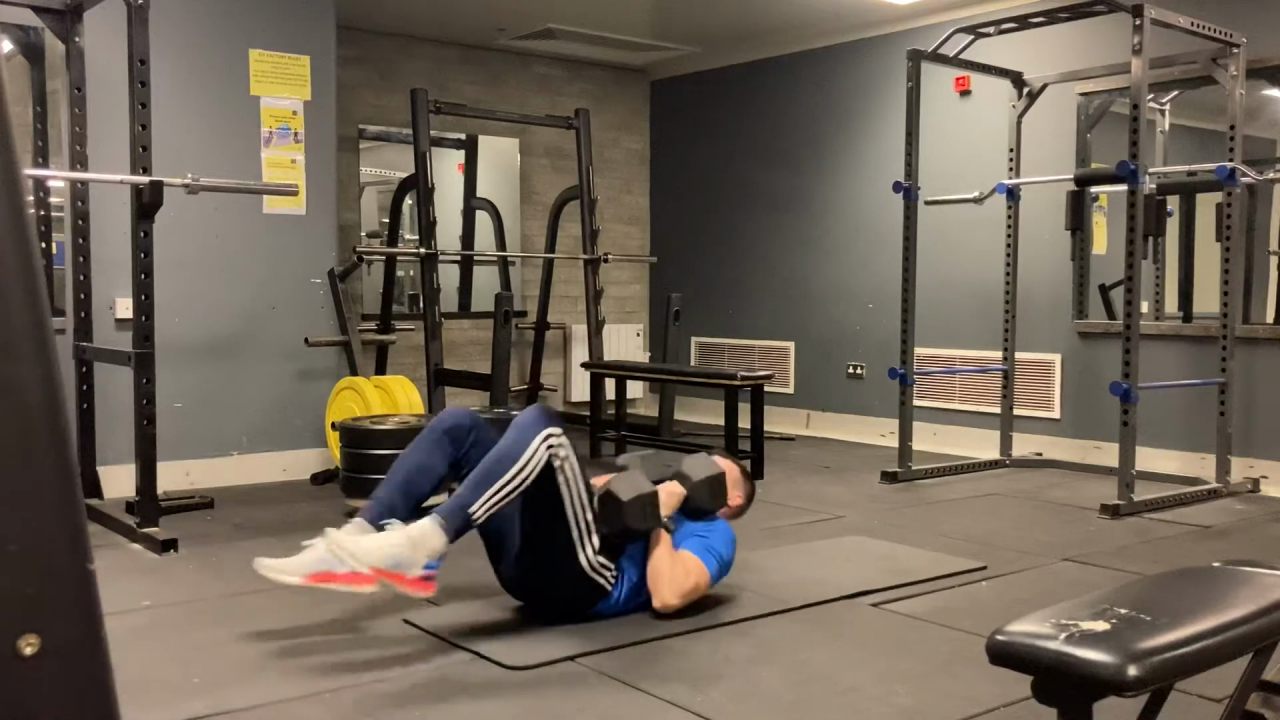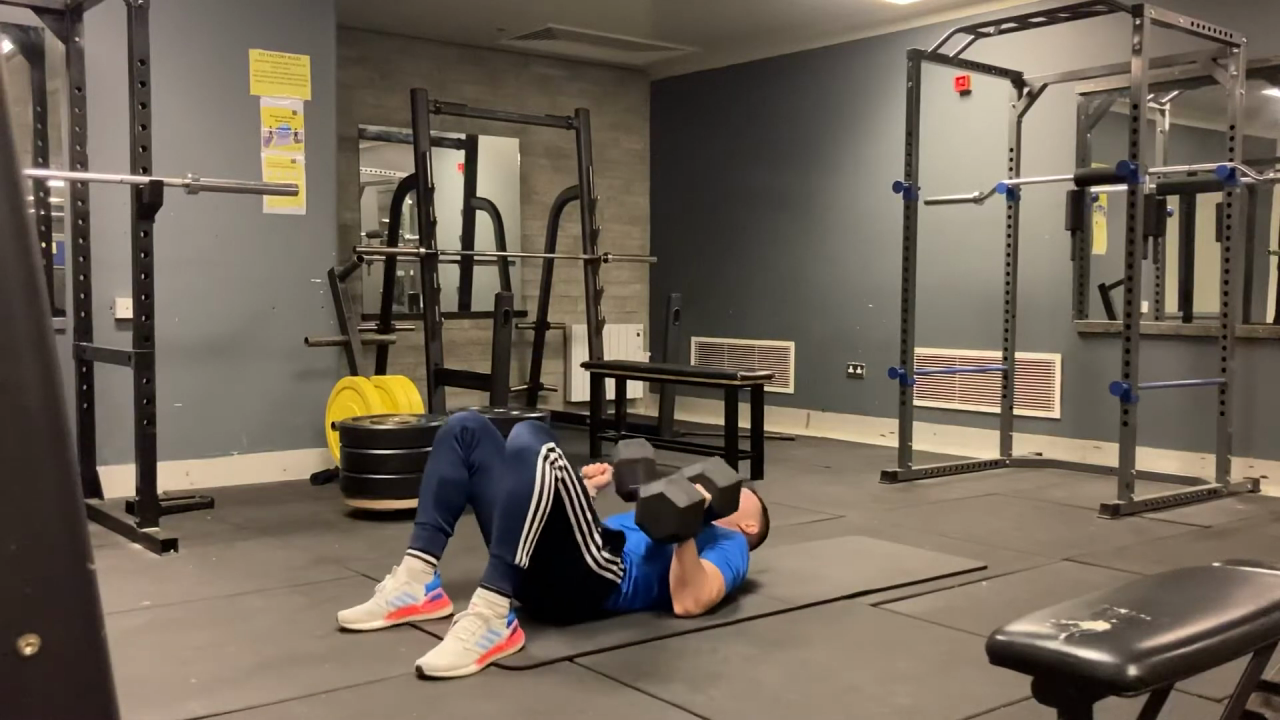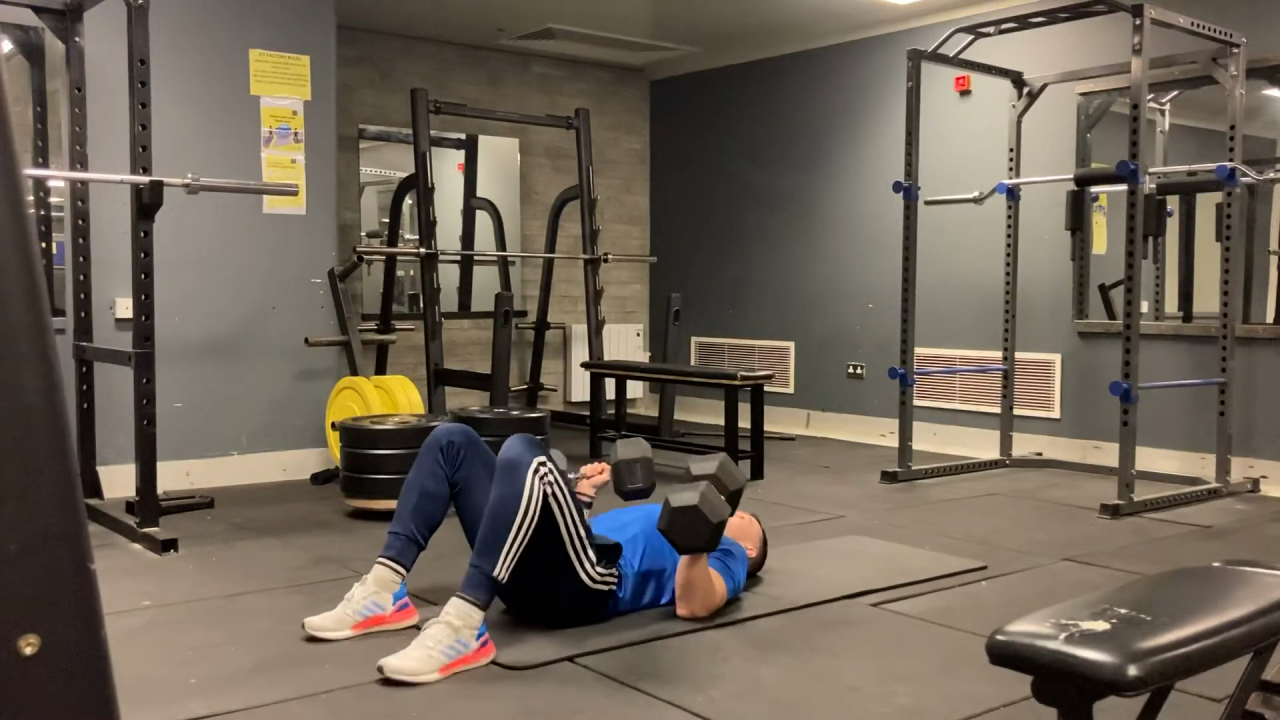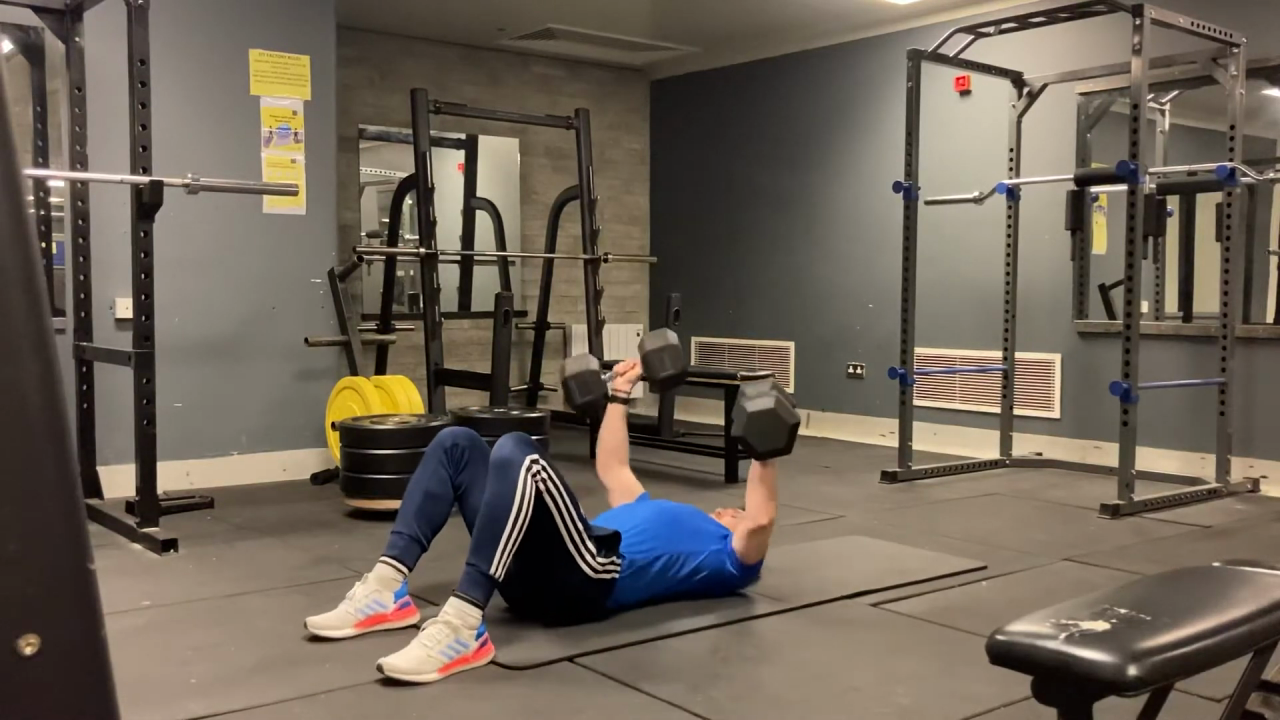
dt=1s
person 1, frame 1
left shoulder: (713, 536)
right shoulder: (653, 501)
left elbow: (666, 595)
left wrist: (660, 516)
right wrist: (590, 490)
left hip: (584, 578)
right hip: (533, 562)
left knee: (541, 422)
right knee: (459, 423)
left ankle: (422, 548)
right ankle: (354, 543)
person 1, frame 2
left shoulder: (728, 546)
left elbow: (688, 602)
right wrist: (584, 492)
left hip: (591, 575)
right hip: (541, 564)
left knee: (533, 440)
right knee: (466, 429)
left ankle: (492, 618)
right ankle: (417, 583)
person 1, frame 3
left shoulder: (726, 555)
right shoulder: (666, 529)
left elbow: (691, 605)
right wrist: (583, 496)
left hip: (584, 584)
right hip: (532, 572)
left knee: (524, 453)
right knee: (452, 440)
left ankle: (464, 628)
right ankle: (385, 591)
person 1, frame 4
left shoulder: (729, 561)
right shoulder: (663, 518)
left elbow: (760, 523)
right elbow: (612, 470)
left wrist: (763, 453)
right wrist: (619, 395)
left hip: (589, 576)
right hip: (535, 570)
left knee: (516, 452)
right knee: (456, 443)
left ankle: (462, 628)
right ankle: (387, 589)
